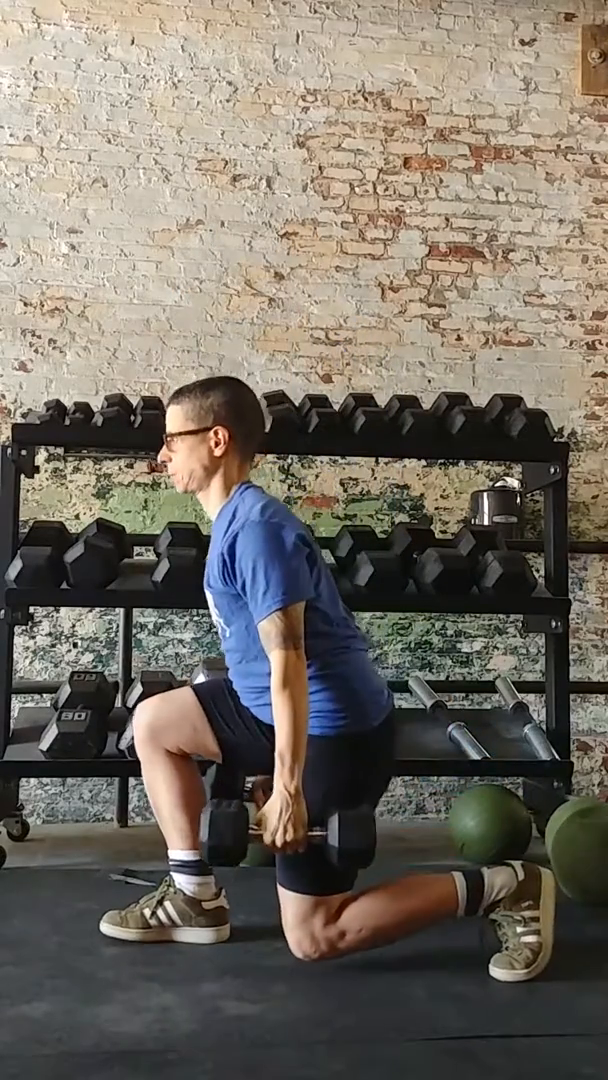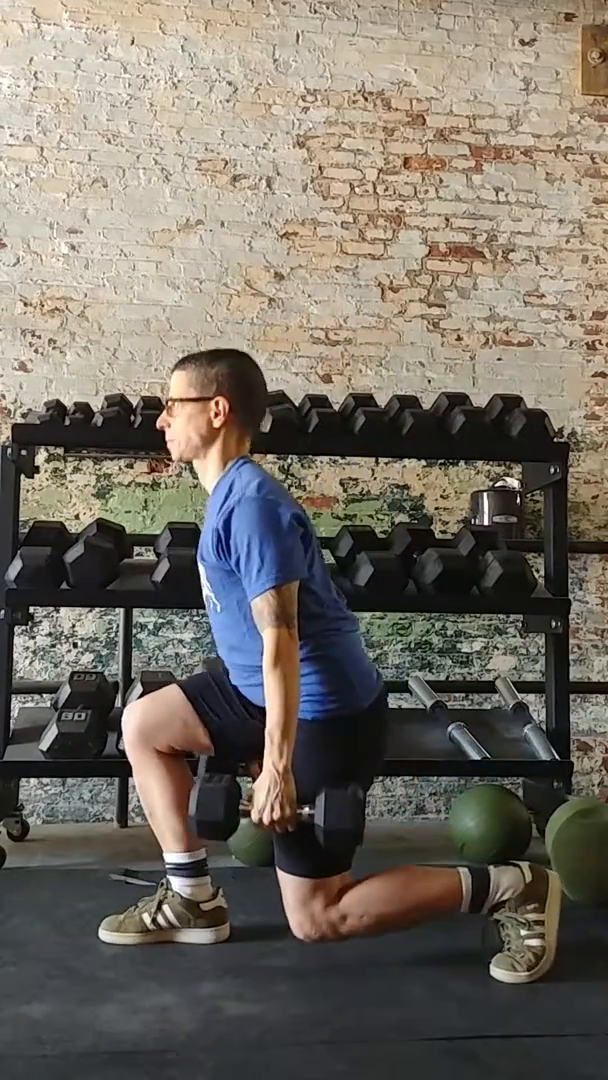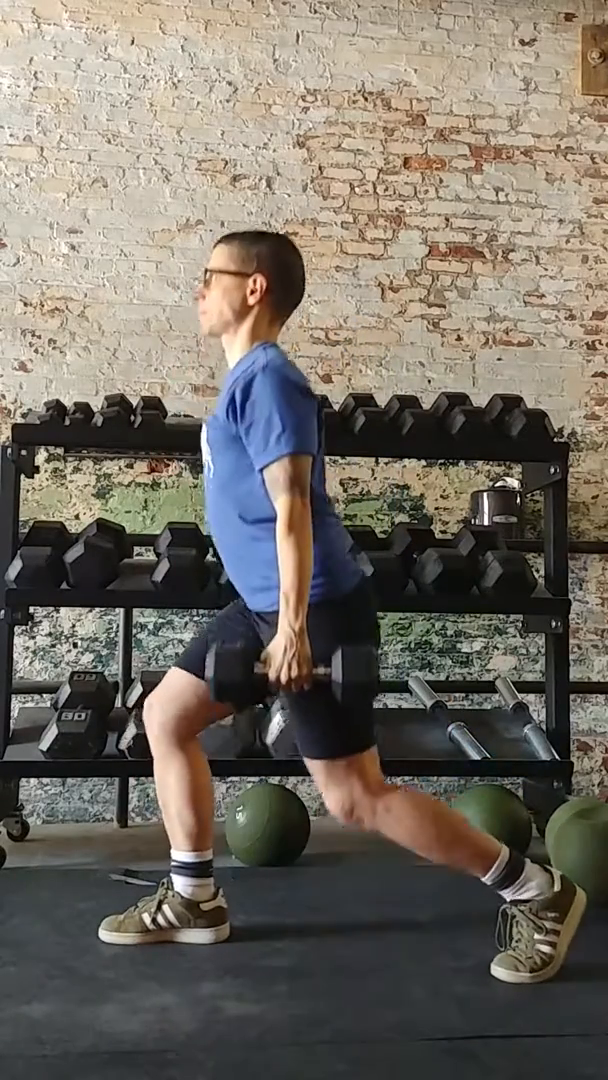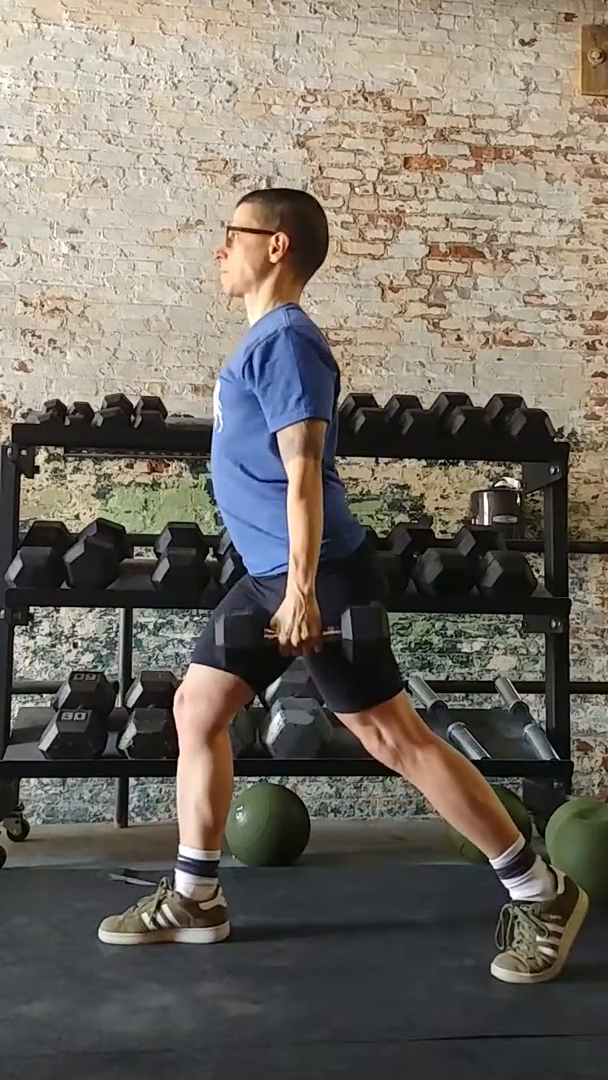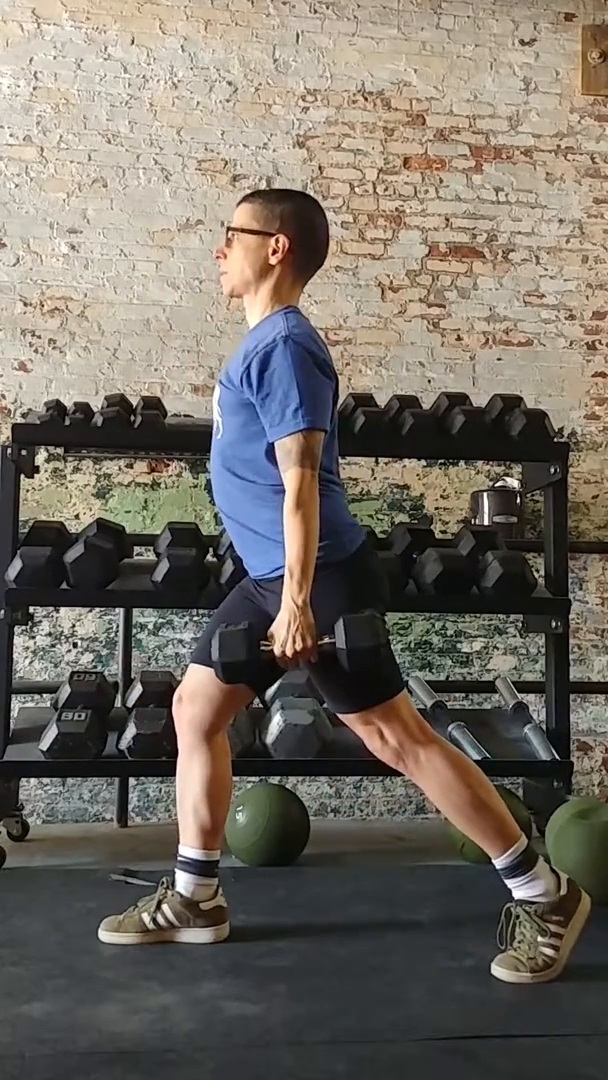
dt=0.4s
person 1, frame 1
left shoulder: (256, 526)
right shoulder: (235, 519)
left elbow: (288, 664)
left wrist: (286, 791)
right wrist: (270, 760)
left hip: (333, 730)
right hip: (288, 714)
left knee: (314, 936)
right knee: (153, 724)
left ankle: (506, 889)
right ankle: (194, 898)
person 1, frame 2
left shoulder: (251, 503)
right shoulder: (229, 496)
left elbow: (281, 643)
left wrist: (276, 767)
right wrist: (260, 740)
left hip: (325, 712)
right hip: (273, 694)
left knee: (315, 917)
right knee: (142, 726)
left ankle: (512, 889)
right ankle: (192, 898)
person 1, frame 3
left shoulder: (267, 377)
right shoulder: (246, 378)
left elbow: (293, 509)
left wrist: (294, 627)
left hip: (318, 607)
right hip: (262, 602)
left knee: (355, 795)
right knee: (165, 716)
left ankle: (536, 890)
right ankle: (194, 899)
person 1, frame 4
left shoulder: (285, 339)
right shoulder: (265, 339)
left elbow: (305, 475)
left wrist: (303, 589)
left hip: (316, 574)
right hip: (269, 572)
left knee: (394, 737)
right knee: (195, 712)
left ankle: (540, 892)
right ankle: (194, 898)
person 1, frame 5
left shoulder: (285, 346)
right shoulder: (264, 343)
left elbow: (301, 483)
left wrist: (298, 603)
left hip: (318, 577)
right hip: (269, 575)
left knee: (398, 736)
right knee: (193, 712)
left ankle: (544, 893)
right ankle: (193, 898)
